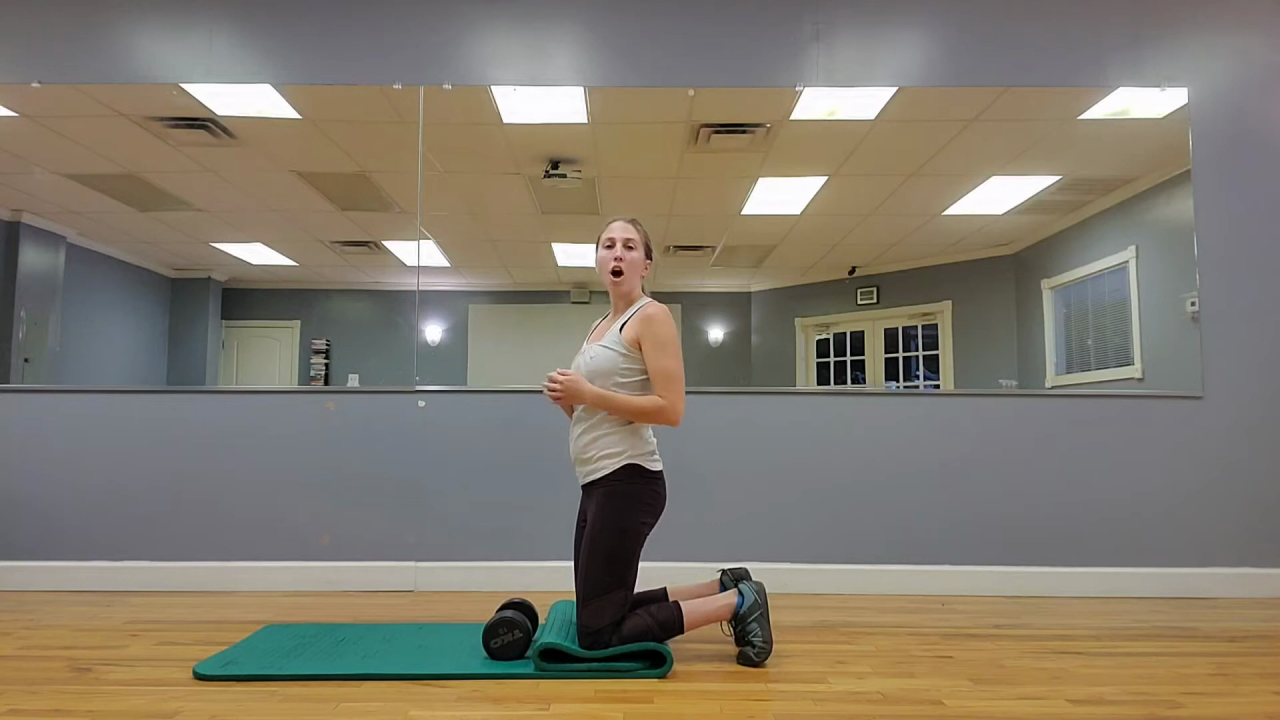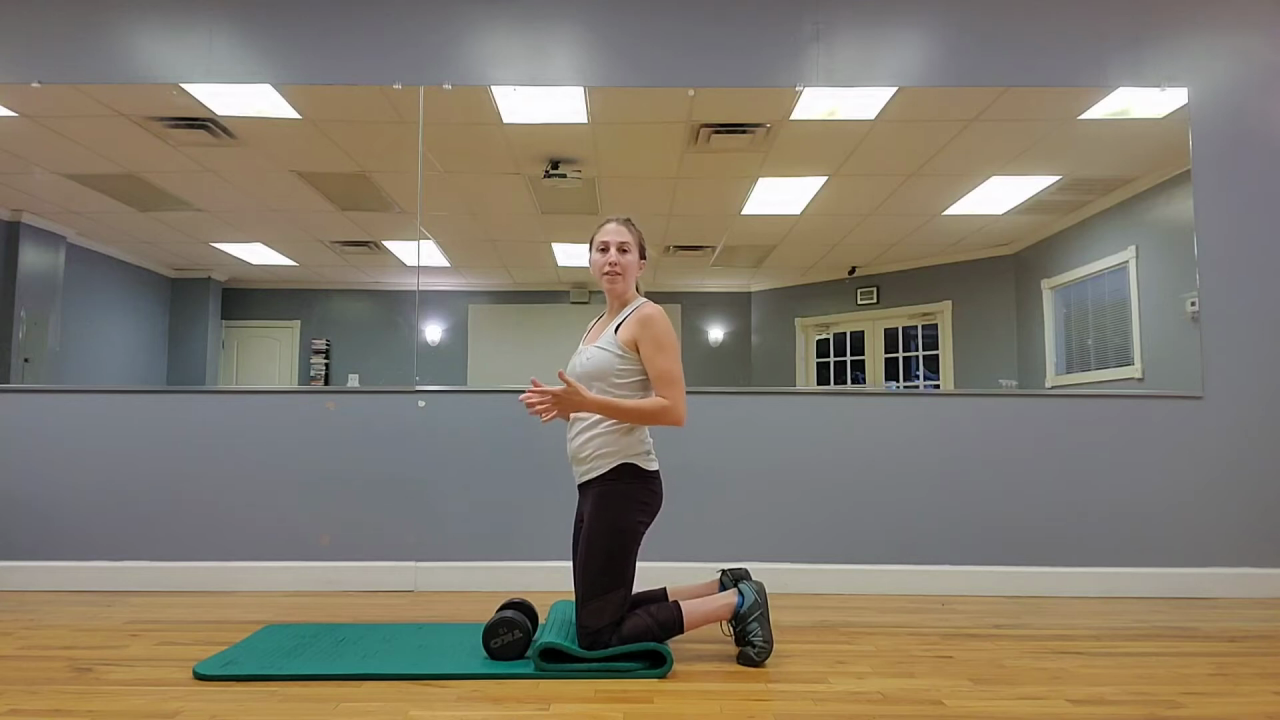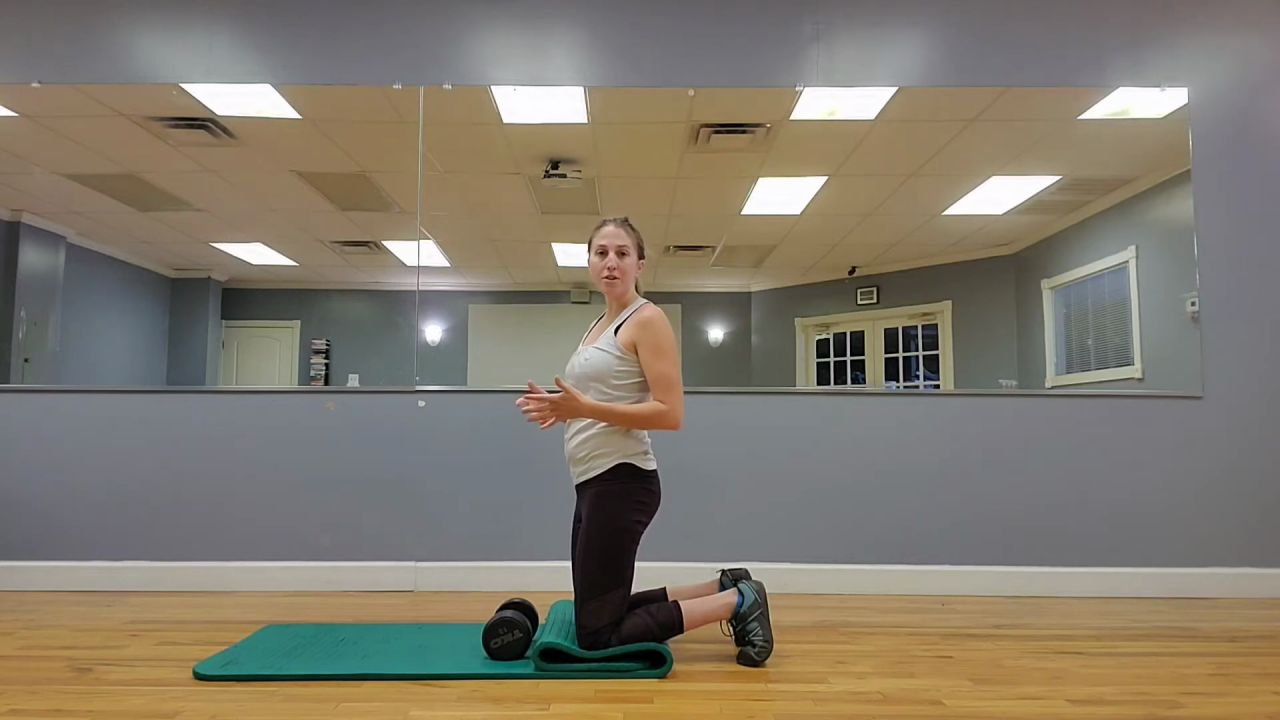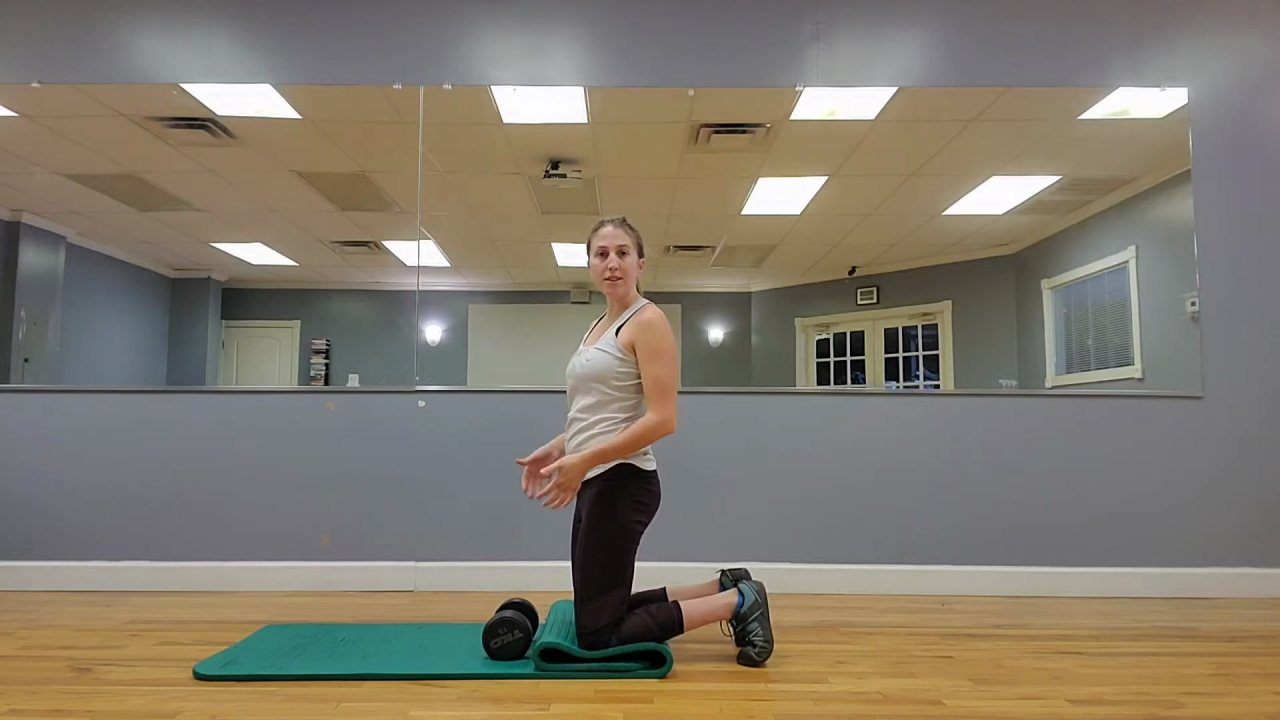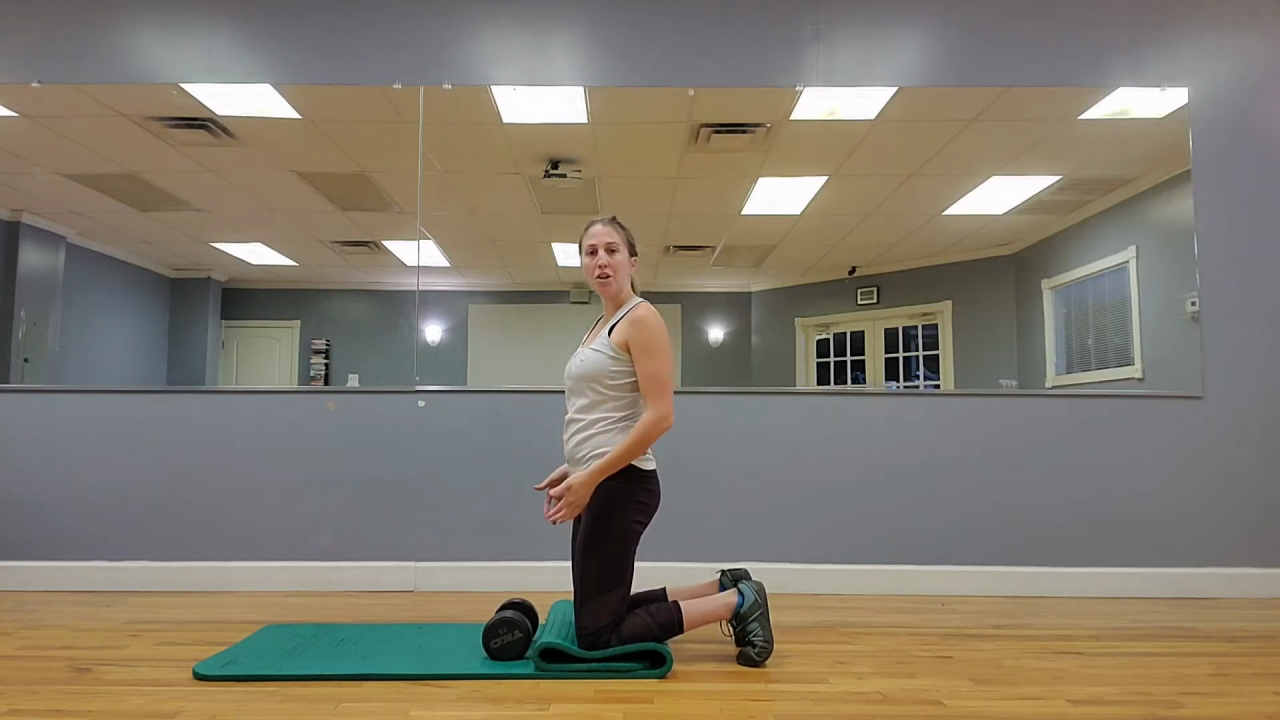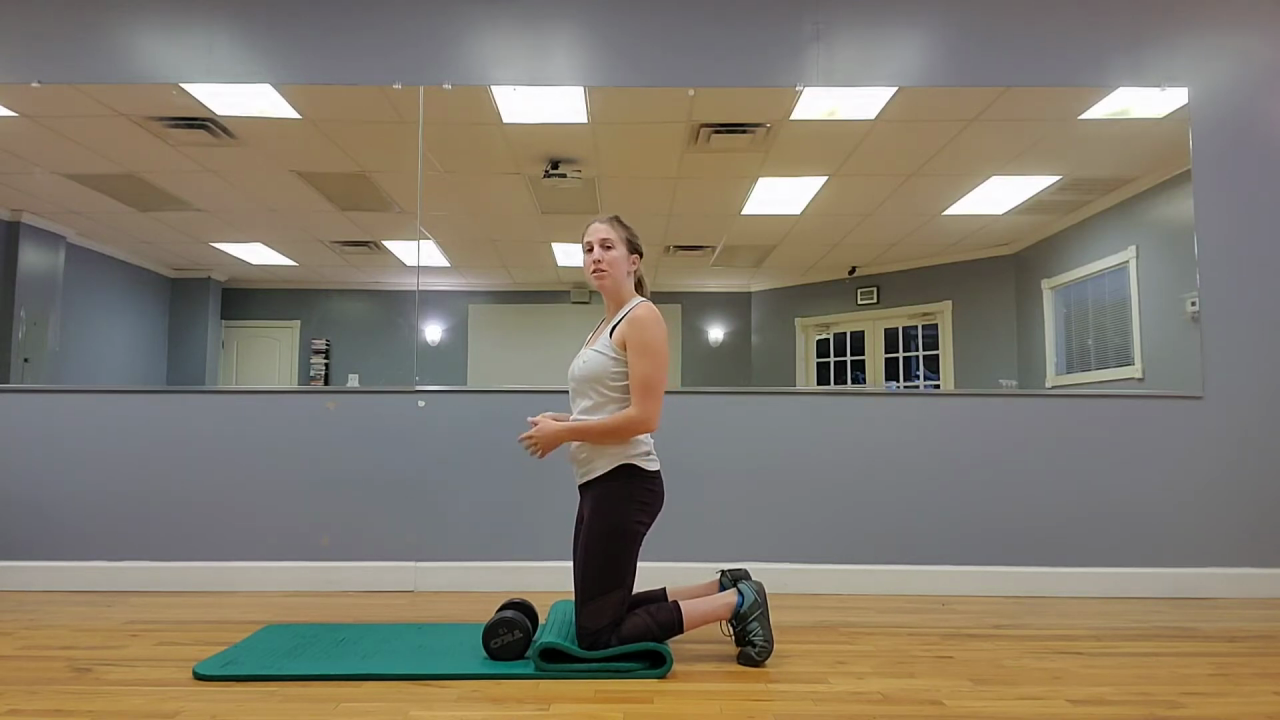
dt=0.5s
person 1, frame 1
left shoulder: (651, 316)
right shoulder: (601, 326)
left elbow: (670, 409)
left wrist: (590, 394)
right wrist: (568, 397)
left hip: (627, 483)
right hip: (600, 485)
left knee: (599, 633)
right knee: (603, 614)
left ankle: (737, 602)
right ankle: (724, 588)
person 1, frame 2
left shoulder: (648, 318)
right shoulder: (597, 325)
left elbow: (672, 410)
left wrist: (589, 402)
right wrist: (563, 403)
left hip: (623, 483)
right hip: (597, 484)
left knee: (598, 633)
right knee: (601, 615)
left ankle: (737, 602)
right ankle: (724, 589)
person 1, frame 3
left shoulder: (647, 320)
right shoulder: (597, 326)
left elbow: (669, 413)
left wrist: (587, 408)
right wrist: (562, 410)
left hip: (621, 484)
right hip: (595, 484)
left knee: (597, 634)
right knee: (601, 615)
left ankle: (738, 602)
right ankle: (723, 588)
person 1, frame 4
left shoulder: (647, 321)
right shoulder: (598, 327)
left elbow: (662, 420)
left wrist: (581, 462)
right wrist: (558, 448)
left hip: (620, 485)
right hip: (598, 486)
left knee: (597, 634)
right knee: (602, 615)
left ankle: (737, 602)
right ankle: (723, 588)
person 1, frame 5
left shoulder: (640, 318)
right shoulder: (600, 325)
left elbow: (659, 416)
left wrist: (590, 477)
right wrist: (573, 470)
left hip: (620, 486)
right hip: (602, 485)
left knee: (597, 634)
right knee: (602, 615)
left ankle: (737, 601)
right ankle: (724, 588)
person 1, frame 6
left shoulder: (641, 317)
right shoulder: (605, 325)
left elbow: (644, 418)
left wrist: (562, 434)
right wrist: (561, 424)
left hip: (624, 484)
right hip: (601, 485)
left knee: (598, 634)
right knee: (603, 615)
left ankle: (736, 603)
right ankle: (725, 589)
